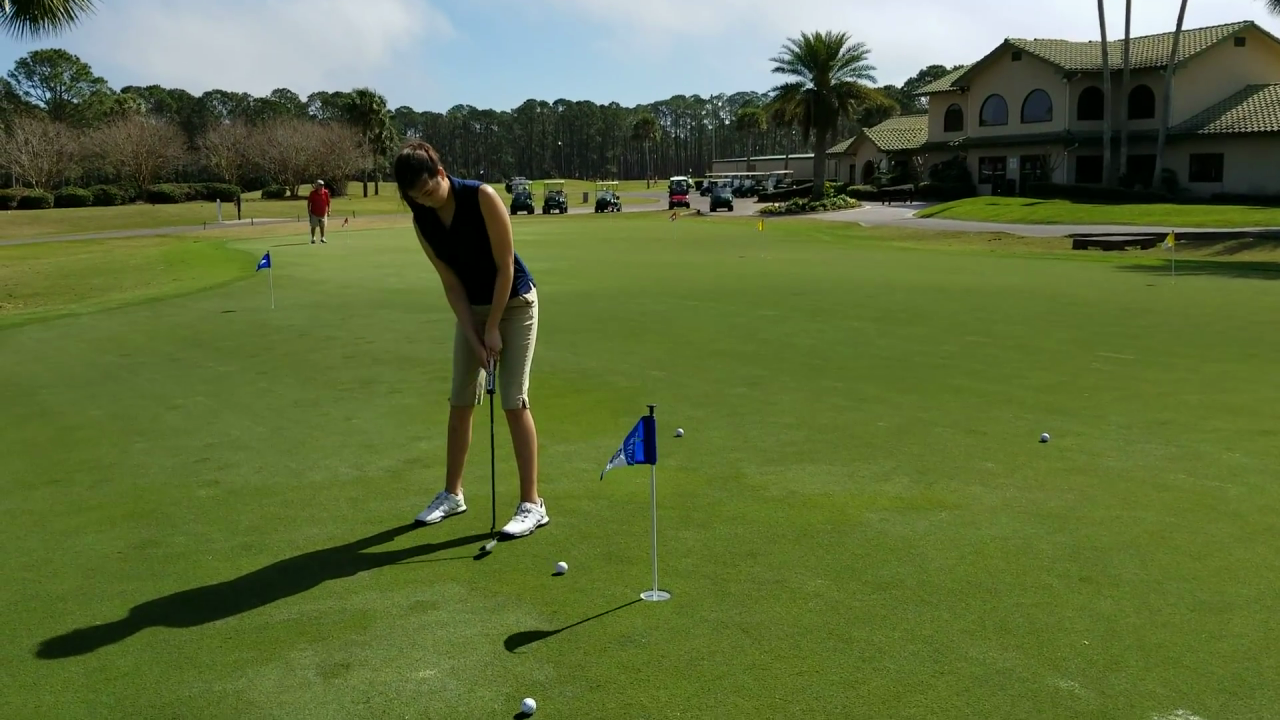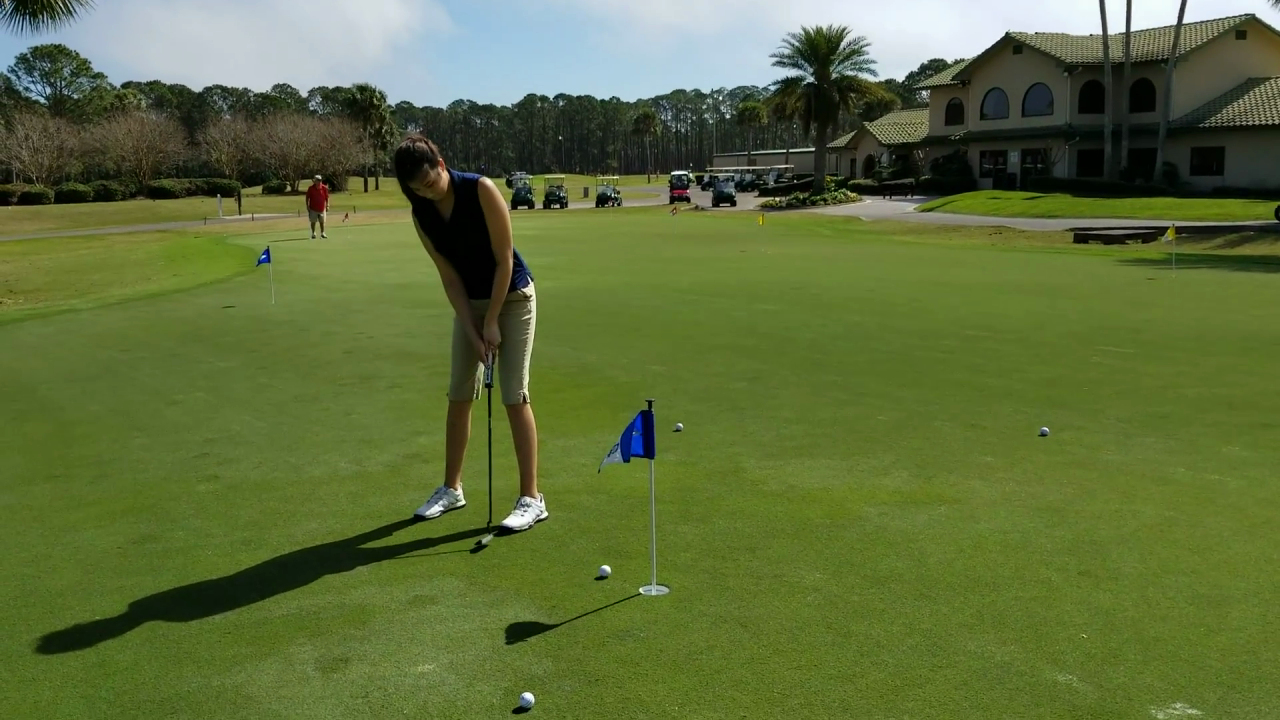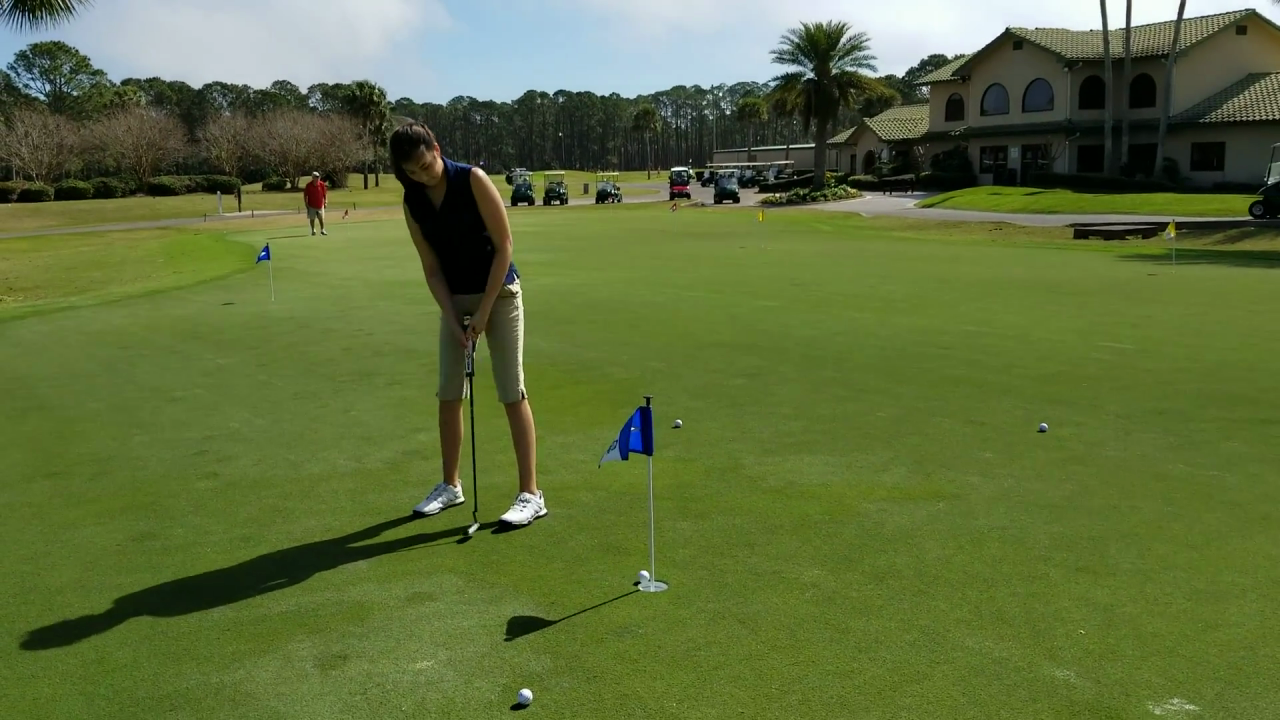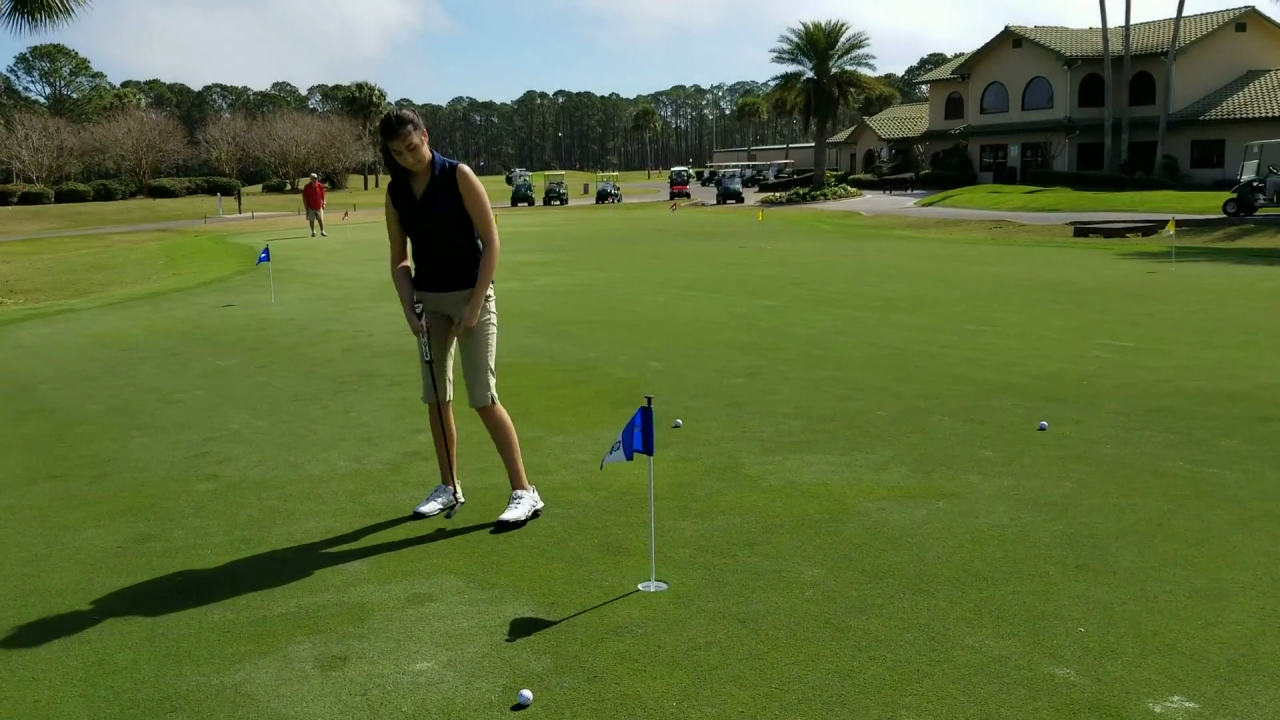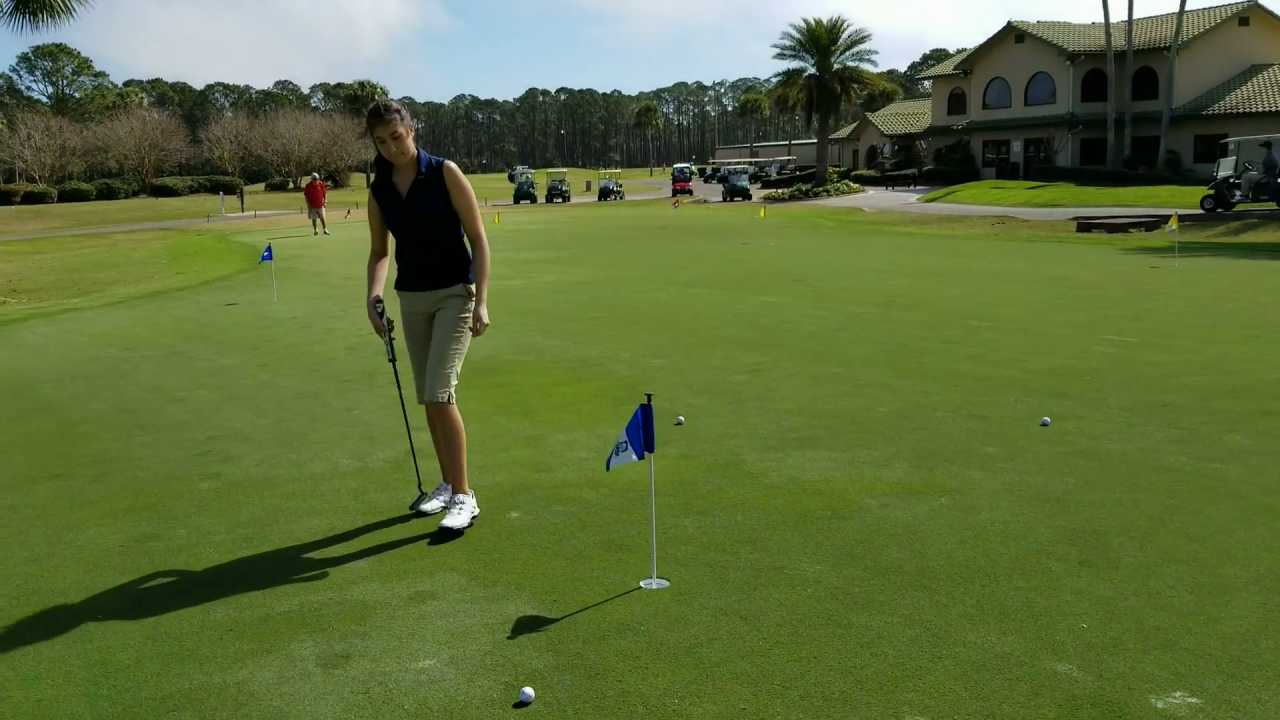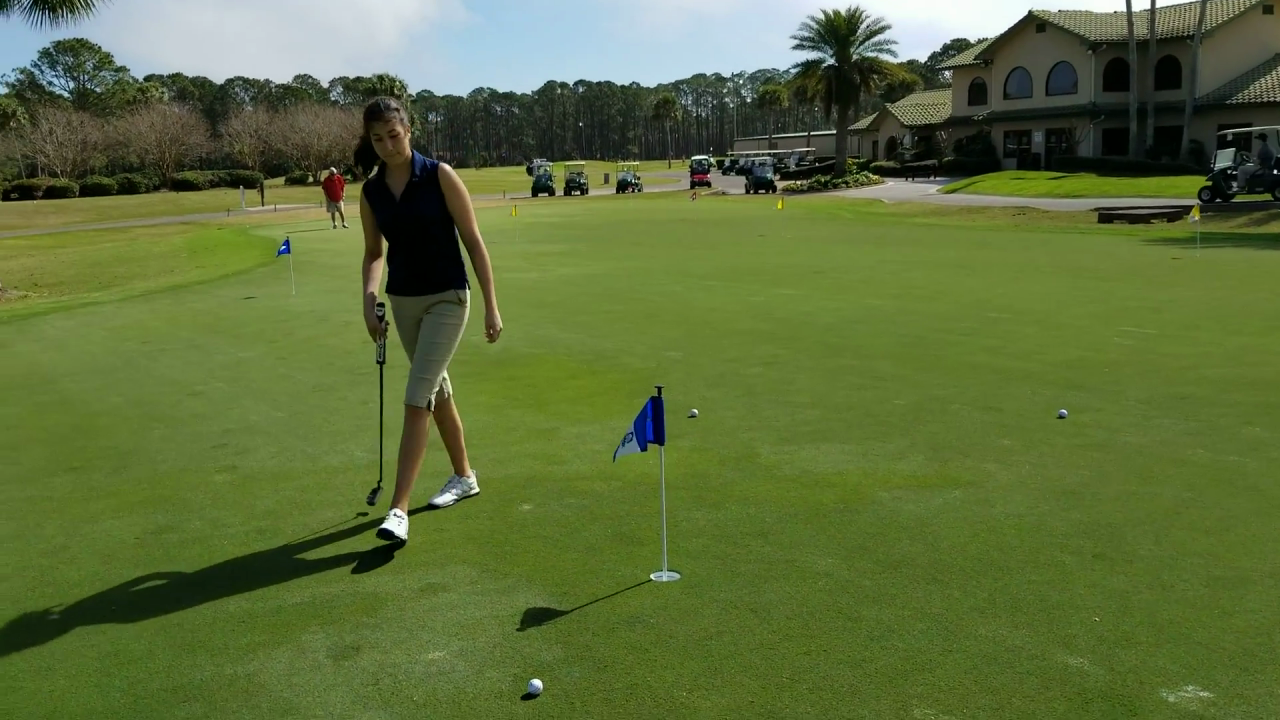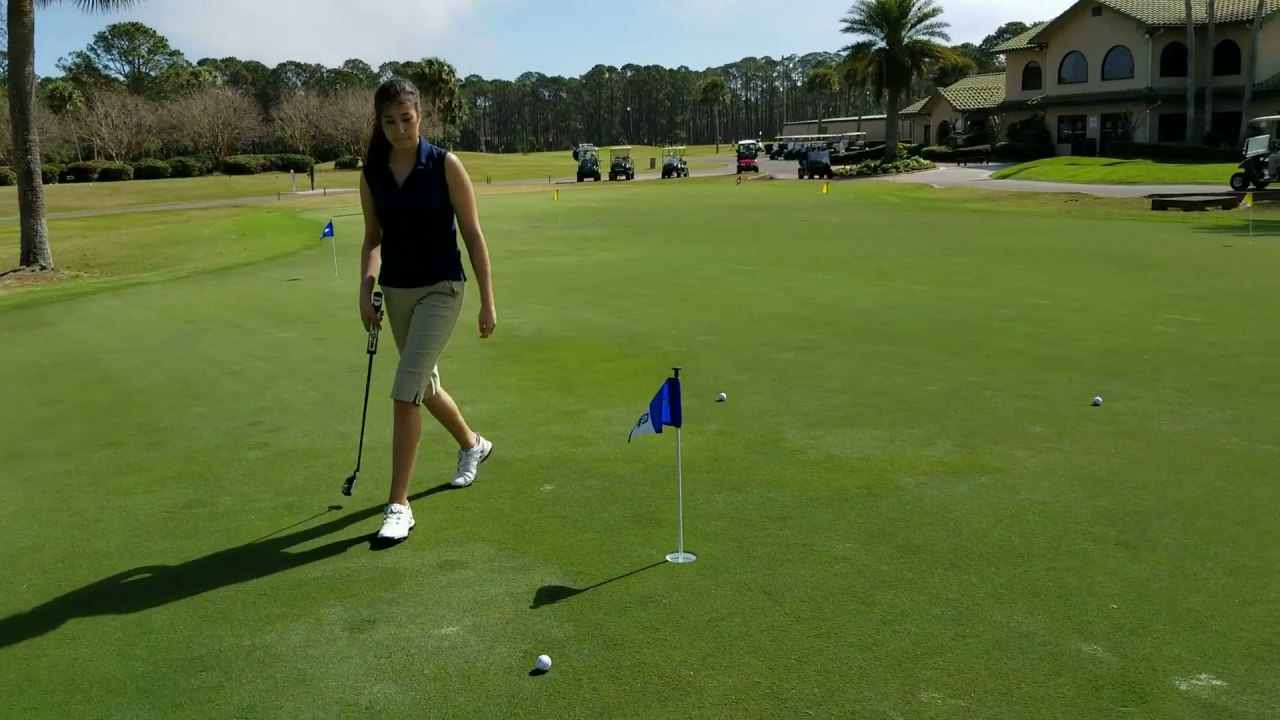
dt=0.2s
person 1, frame 1
left shoulder: (482, 196)
right shoulder: (422, 219)
left elbow: (505, 266)
right elbow: (451, 282)
left wrist: (493, 328)
right wrist: (474, 338)
left hip: (515, 301)
right hip: (472, 306)
left knee: (513, 400)
right knee: (460, 401)
left ankle: (532, 503)
right ankle: (452, 493)
person 1, frame 2
left shoulder: (481, 189)
right shoulder: (421, 213)
left elbow: (504, 258)
right elbow: (449, 276)
left wrist: (492, 322)
right wrist: (472, 331)
left hip: (512, 296)
right hip: (470, 301)
left knee: (513, 395)
right knee: (459, 395)
left ankle: (531, 498)
right ankle: (451, 488)
person 1, frame 3
left shoulder: (473, 180)
right shoulder: (412, 201)
left elbow: (503, 245)
right elbow: (432, 266)
left wrist: (484, 309)
right wrist: (452, 318)
left hip: (499, 294)
right hip: (454, 298)
left knee: (511, 392)
right knee: (449, 393)
left ankle: (531, 494)
right ankle: (450, 485)
person 1, frame 4
left shoulder: (458, 175)
right shoulder: (395, 193)
left elbow: (490, 240)
right elbow: (400, 259)
left wrist: (478, 302)
right wrist: (409, 308)
left hip: (471, 294)
right hip: (428, 299)
left knee: (482, 395)
right knee: (435, 395)
left ankle: (524, 491)
right ankle: (449, 486)
person 1, frame 5
left shoulder: (445, 172)
right shoulder: (378, 189)
left elbow: (477, 238)
right elbow: (379, 252)
left wrist: (481, 300)
right wrist: (372, 301)
left hip: (454, 292)
right hip: (411, 297)
left knee: (438, 393)
right knee: (430, 394)
left ankle: (464, 496)
right ankle: (451, 482)
person 1, frame 6
left shoulder: (440, 176)
right shoulder: (371, 191)
left elbow: (473, 240)
right elbow: (374, 252)
left wrist: (491, 305)
right wrist: (368, 302)
left hip: (446, 298)
right hip: (403, 301)
left knee: (416, 399)
right knee: (435, 392)
left ankle: (397, 511)
right ankle: (462, 476)
person 1, frame 7
left shoulder: (445, 165)
right shoulder: (371, 173)
left elbow: (473, 234)
right elbow: (373, 239)
left wrist: (488, 300)
right wrist: (366, 289)
left hip: (440, 290)
right hip: (397, 292)
left knee: (407, 392)
right knee: (423, 387)
left ankle: (398, 504)
right ankle: (474, 443)
